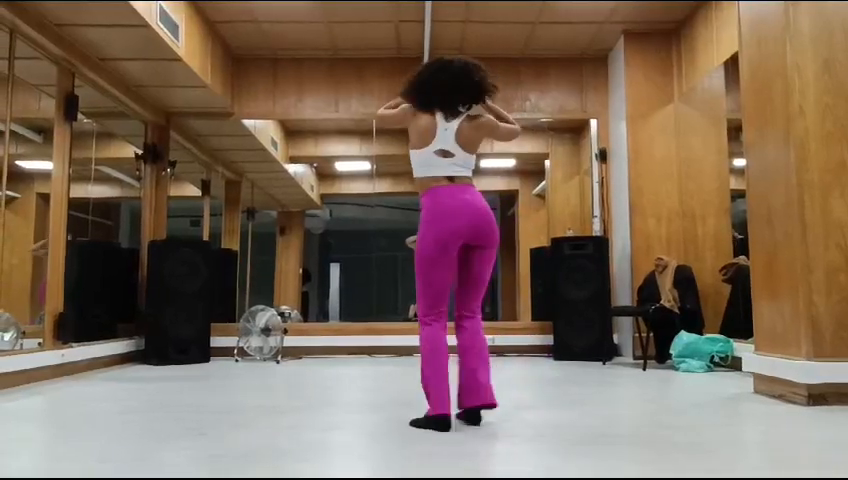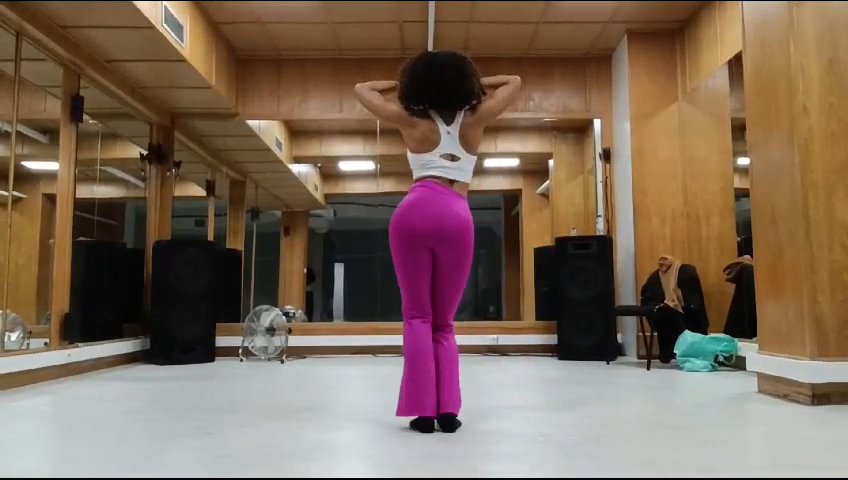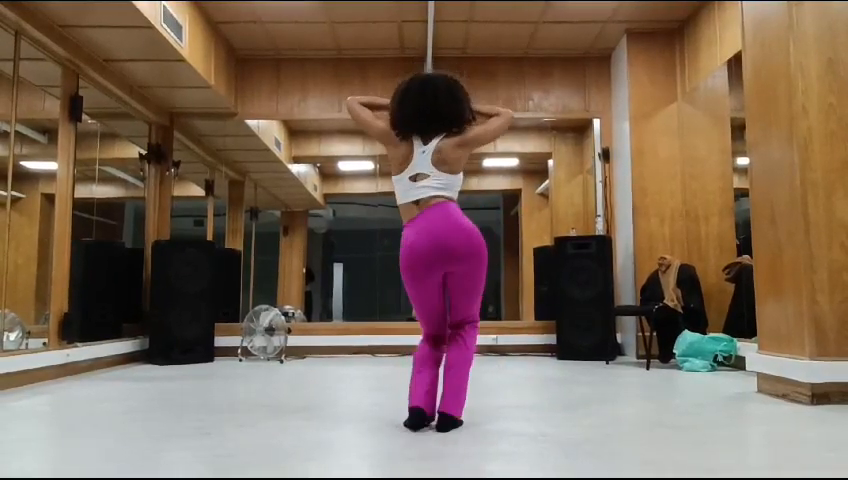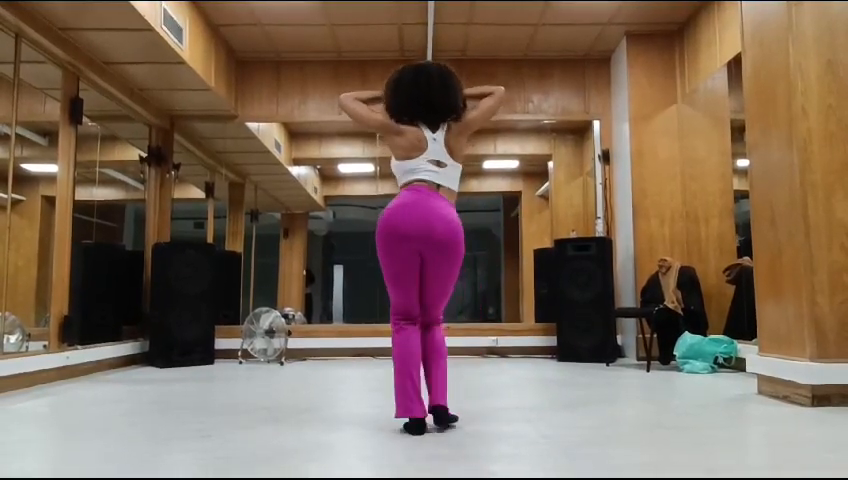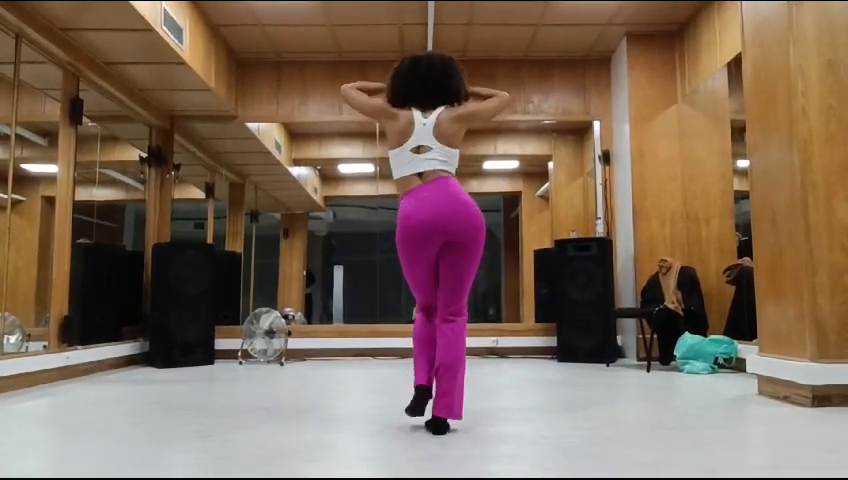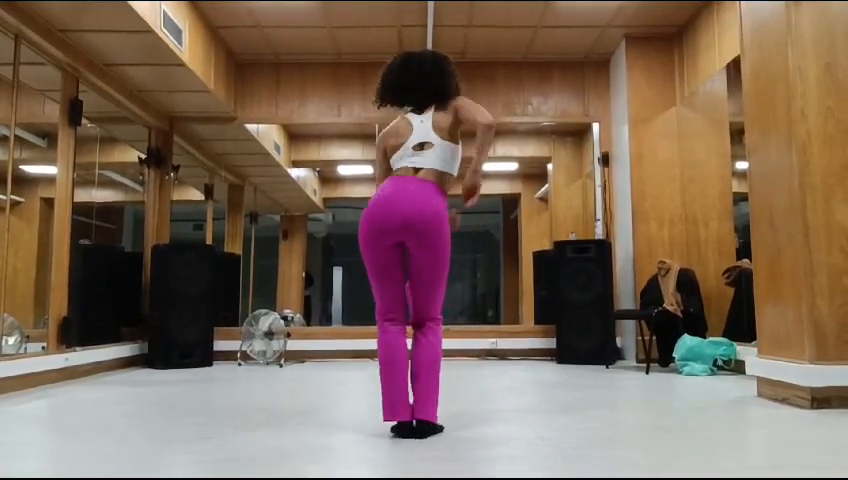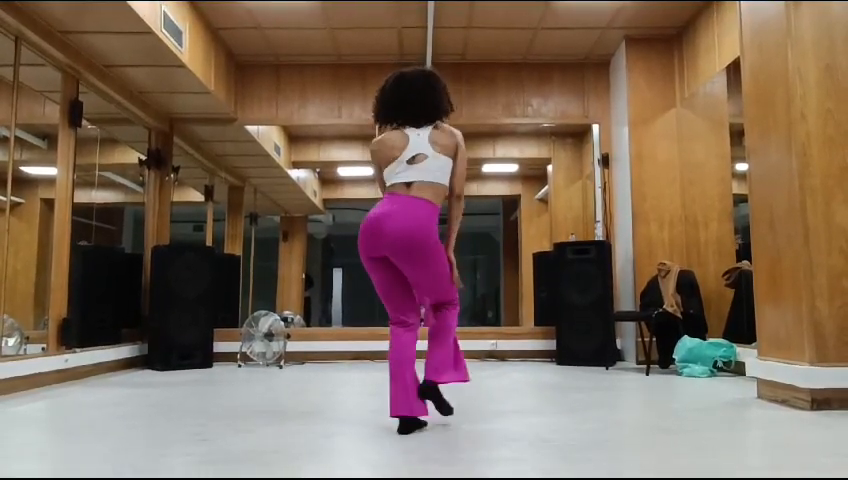
dt=0.7s
person 1, frame 1
left shoulder: (416, 116)
right shoulder: (477, 123)
left elbow: (382, 112)
right elbow: (515, 130)
left wrist: (418, 95)
right wrist: (486, 102)
left hip: (439, 214)
right hip: (478, 210)
left knee: (431, 316)
right knee: (469, 313)
left ankle: (439, 409)
right ankle: (475, 398)
person 1, frame 2
left shoulder: (411, 122)
right shoulder: (474, 120)
left elbow: (361, 89)
right elbow: (514, 82)
left wrist: (400, 83)
right wrist: (475, 83)
left hip: (415, 212)
right hip: (457, 220)
left knee: (417, 316)
right knee: (443, 323)
left ankle: (422, 411)
right ankle: (448, 411)
person 1, frame 3
left shoulder: (396, 143)
right shoulder: (458, 143)
left elbow: (352, 103)
right elbow: (506, 116)
left wrist: (393, 103)
right wrist: (469, 109)
left hip: (414, 245)
right hip: (456, 232)
left knee: (434, 333)
right knee: (464, 327)
left ankle: (419, 405)
right ankle: (448, 411)
person 1, frame 4
left shoulder: (397, 131)
right shoulder: (459, 130)
left elbow: (346, 100)
right elbow: (498, 92)
left wrist: (385, 94)
right wrist: (458, 93)
left hip: (402, 217)
right hip: (446, 226)
left knee: (405, 318)
right knee: (431, 320)
left ankle: (414, 413)
right ankle: (439, 404)
person 1, frame 5
left shoulder: (394, 116)
right shoulder: (458, 115)
left elbow: (348, 90)
right elbow: (503, 98)
left wrist: (389, 88)
right wrist: (465, 91)
left hip: (414, 218)
right hip: (458, 209)
left knee: (428, 309)
right knee: (452, 314)
left ankle: (422, 387)
right ankle: (441, 413)
person 1, frame 6
left shoulder: (388, 133)
right shoulder: (453, 110)
right elbow: (487, 123)
right wrist: (474, 173)
left hip: (382, 208)
right hip: (426, 211)
left knee: (390, 318)
right knee: (427, 320)
left ankle: (400, 416)
right ankle: (425, 417)
person 1, frame 7
left shoulder: (381, 143)
right shoulder: (451, 137)
right elbow: (457, 194)
right wrist: (449, 246)
left hip: (375, 224)
right hip: (415, 227)
left knee: (403, 319)
right knee: (445, 301)
left ankle: (407, 411)
right ankle: (433, 381)
